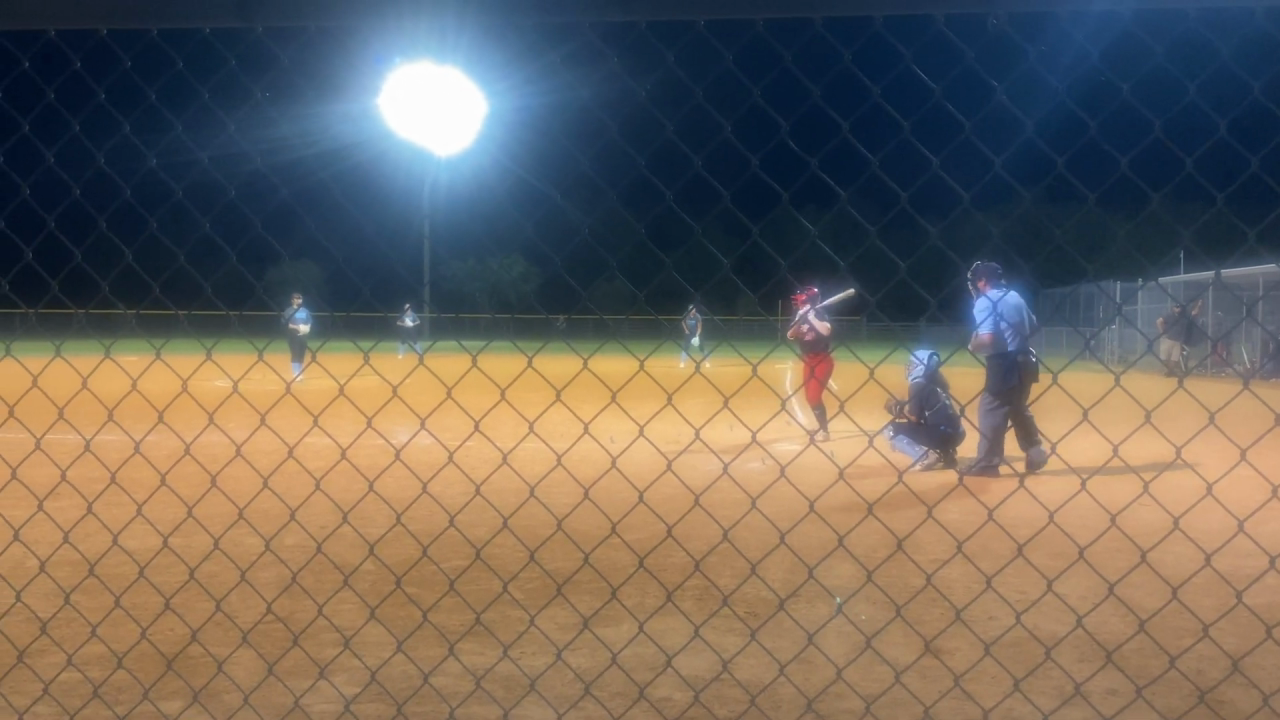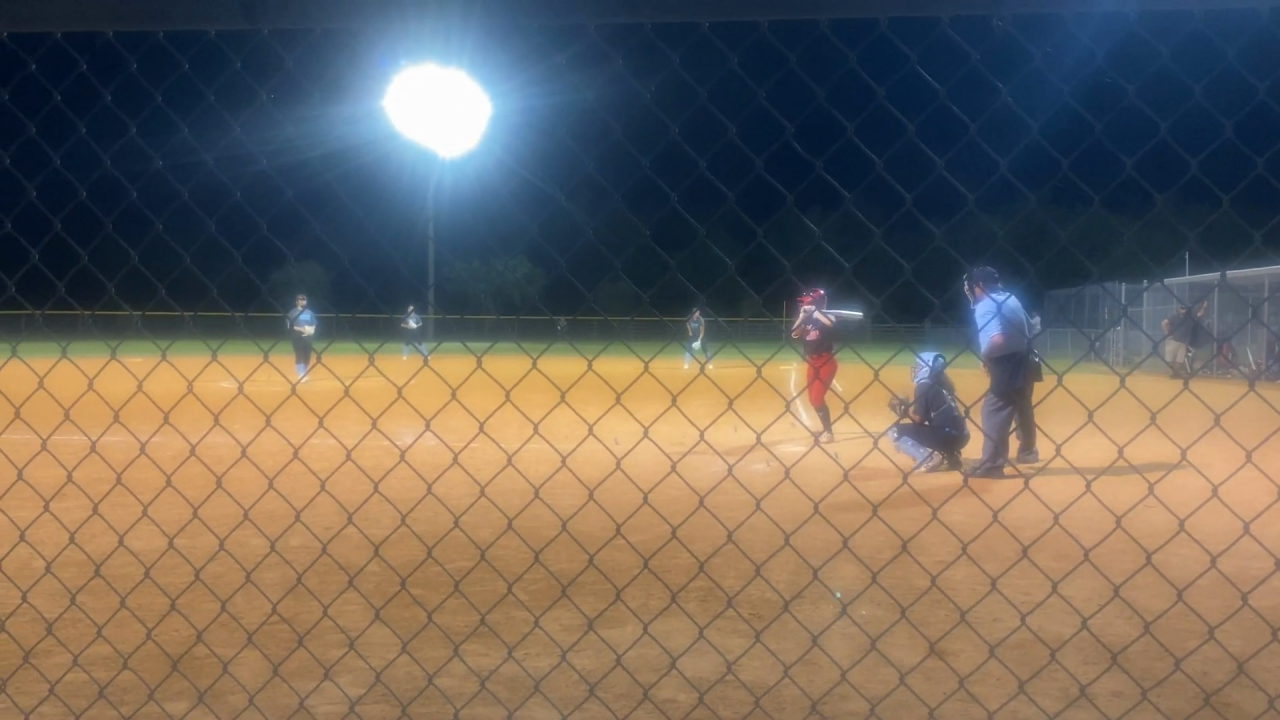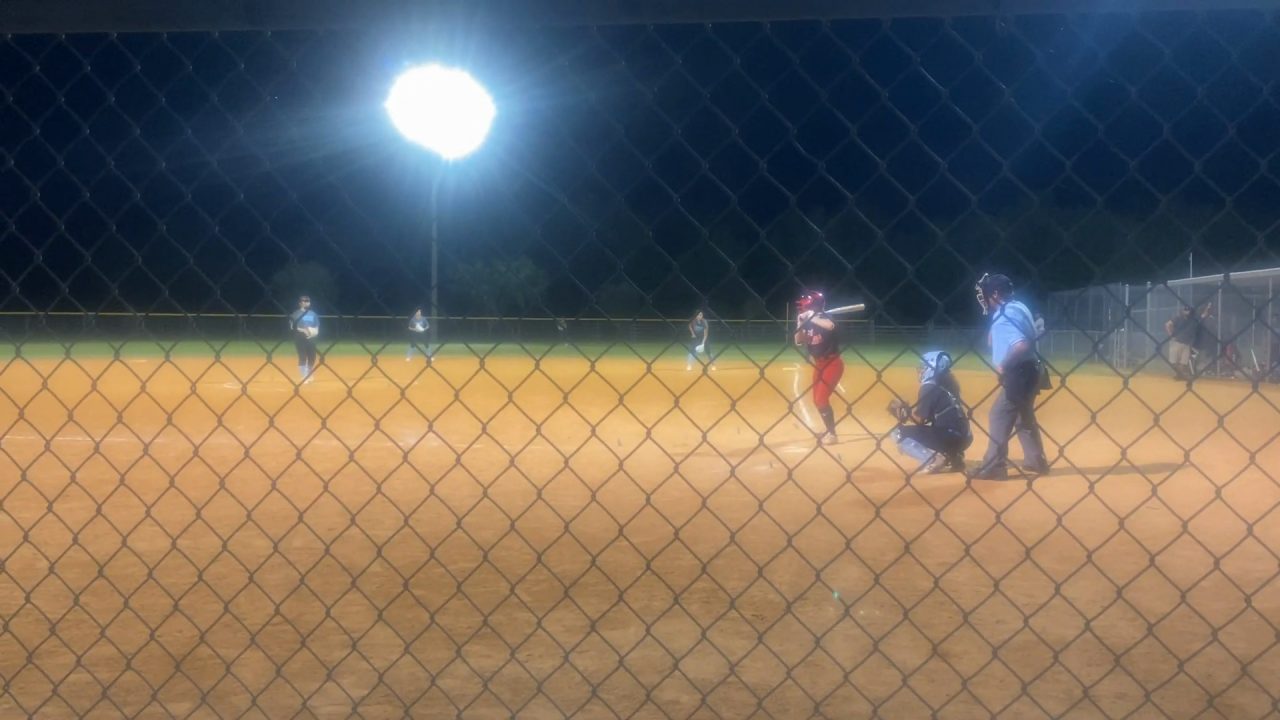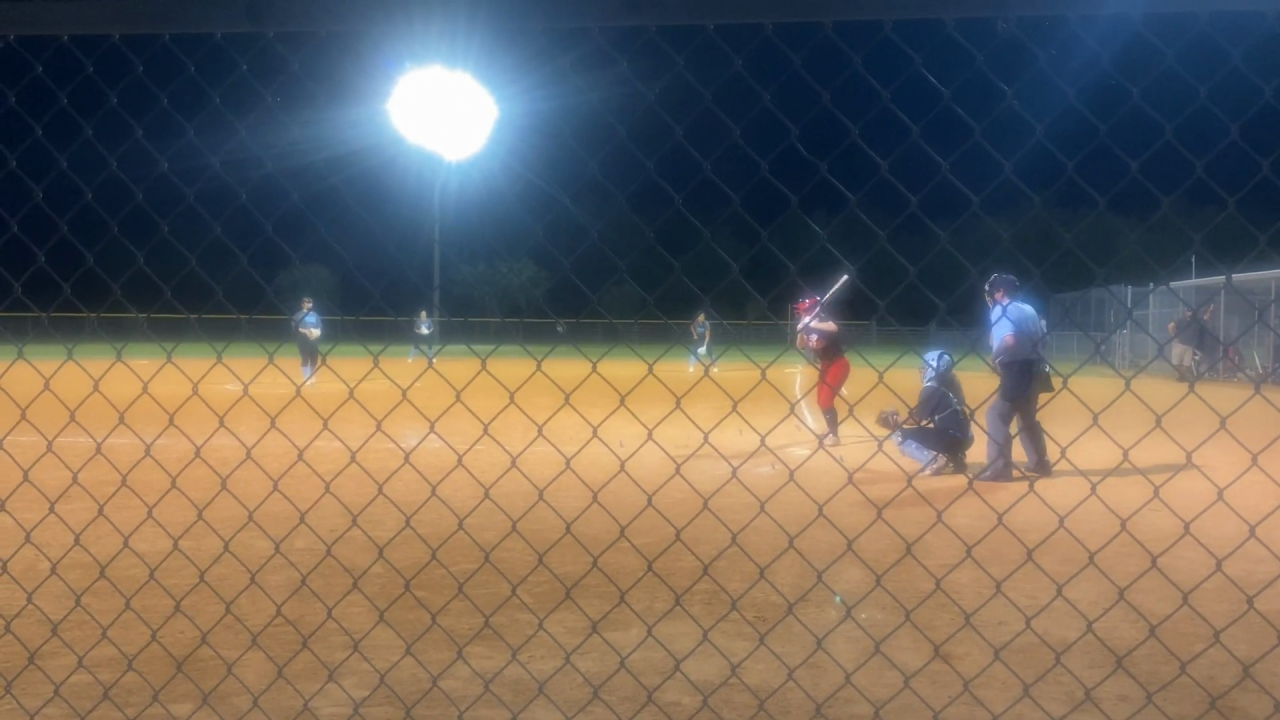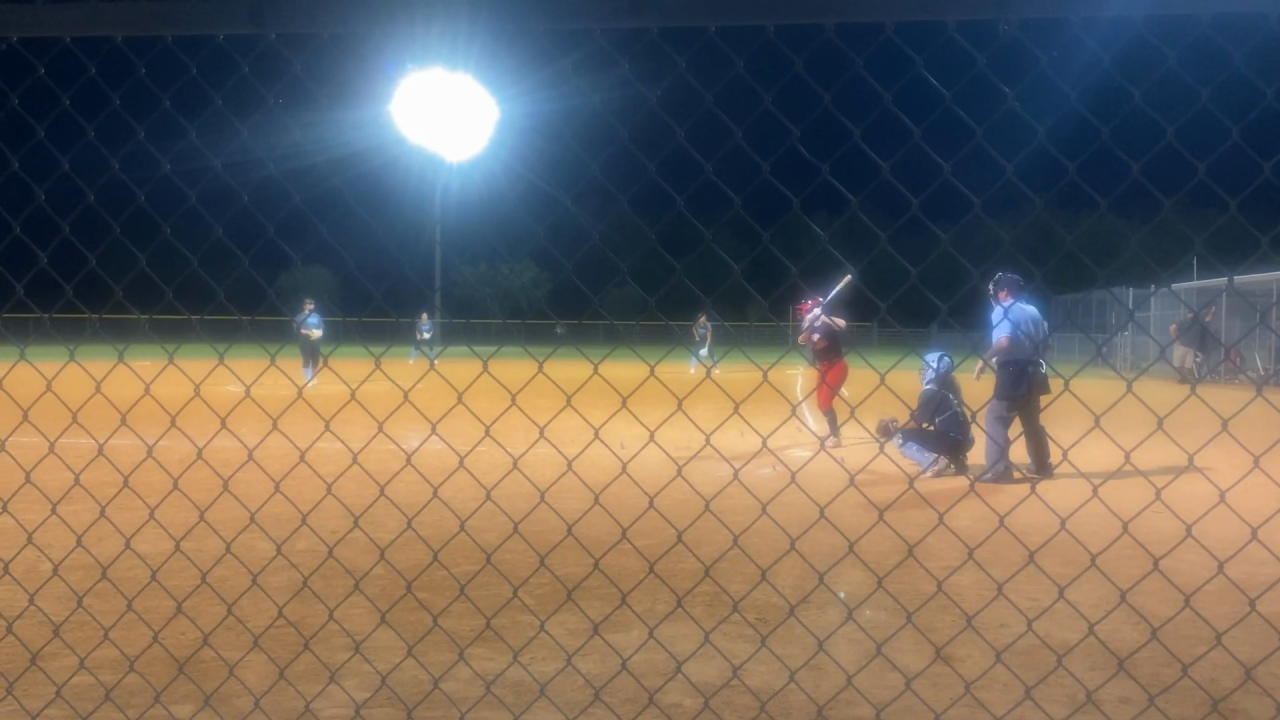
dt=0.3s
person 1, frame 1
left shoulder: (984, 302)
right shoulder: (1016, 297)
left elbow: (987, 339)
right elbow: (1034, 328)
left wrist: (974, 346)
left hip: (1003, 365)
right hip: (1025, 362)
left knee: (991, 412)
right knee: (1019, 411)
left ankle: (987, 463)
right ankle: (1036, 456)
person 1, frame 2
left shoulder: (985, 306)
right shoulder: (1012, 299)
left elbow: (997, 340)
right elbow: (1028, 329)
left wrist: (985, 357)
left hip: (1007, 367)
right hip: (1026, 363)
left knee: (994, 414)
right knee: (1023, 410)
left ankle: (992, 465)
right ankle: (1027, 451)
person 1, frame 3
left shoulder: (1006, 313)
right shoulder: (1019, 307)
left elbow: (1021, 346)
left wrist: (1003, 365)
left hip: (1019, 374)
right hip: (1029, 372)
left knee: (1000, 417)
right knee: (1024, 417)
left ankle: (994, 466)
right ankle: (1036, 461)
person 1, frame 4
left shoulder: (1002, 310)
right shoulder: (1029, 310)
left elbow: (1009, 341)
right elbow: (1041, 341)
left wrist: (994, 358)
left hip: (1016, 371)
right hip: (1033, 370)
left knee: (997, 416)
right knee: (1027, 418)
left ankle: (999, 467)
right ankle: (1039, 463)
person 1, frame 5
left shoulder: (1003, 310)
right shoulder: (1034, 311)
left elbow: (1004, 342)
right elbow: (1045, 344)
left wrist: (984, 360)
left hip: (1013, 373)
right hip: (1034, 373)
left knee: (996, 418)
right knee: (1032, 420)
left ankle: (999, 470)
right ankle: (1042, 465)
